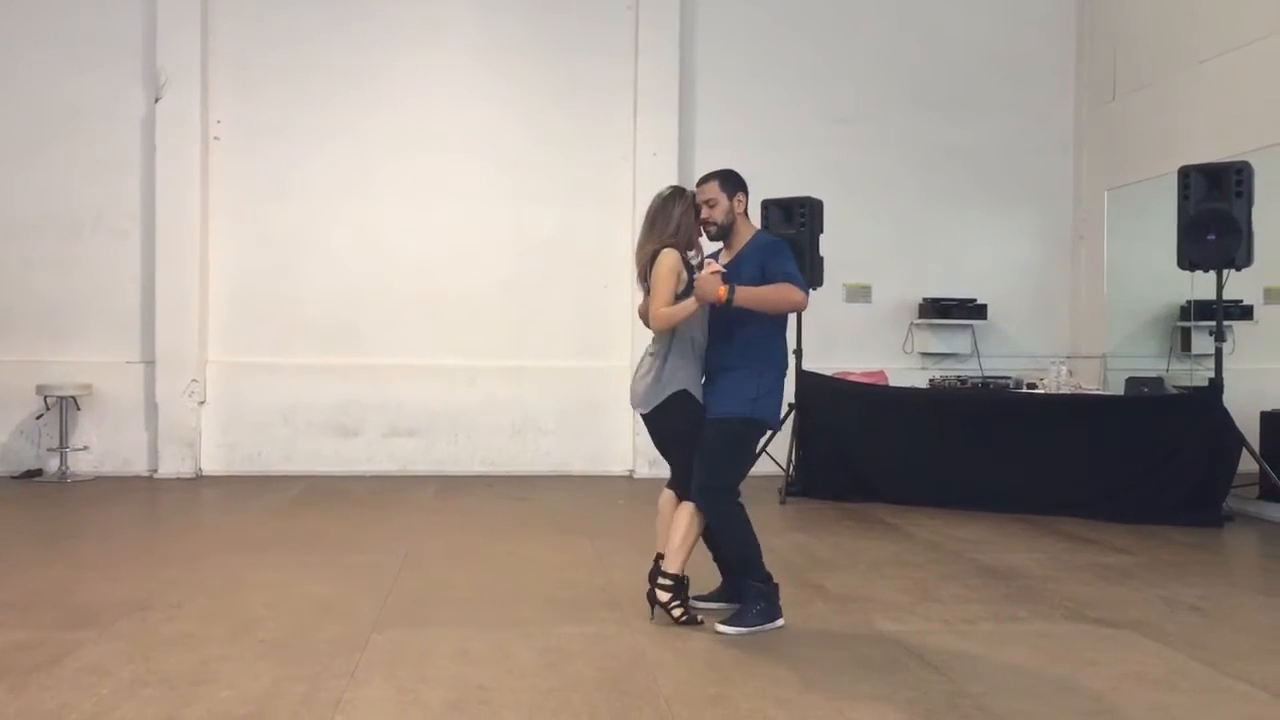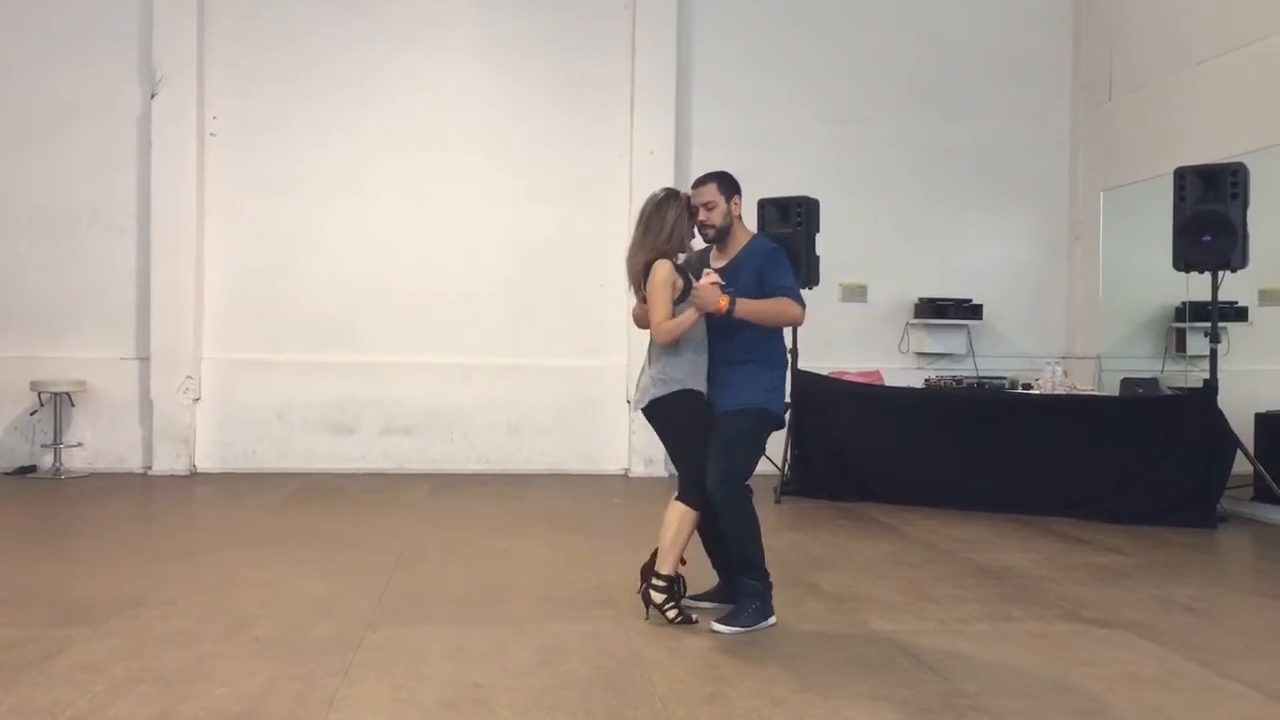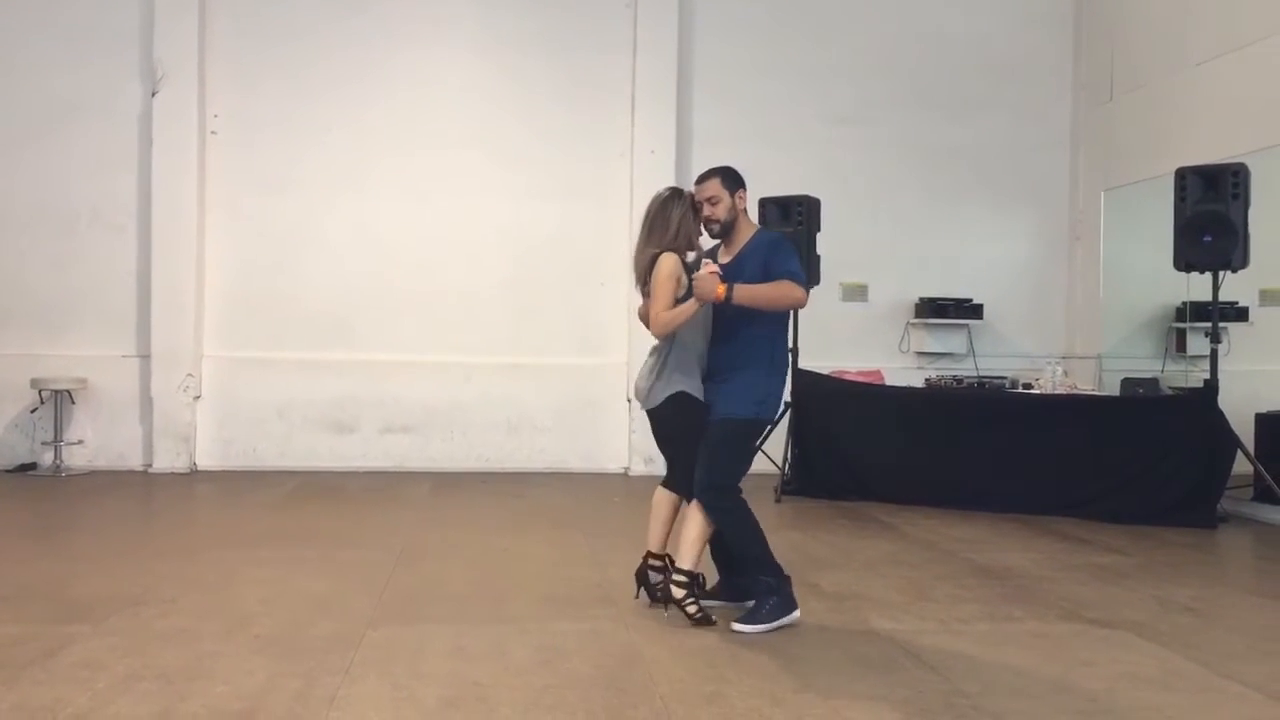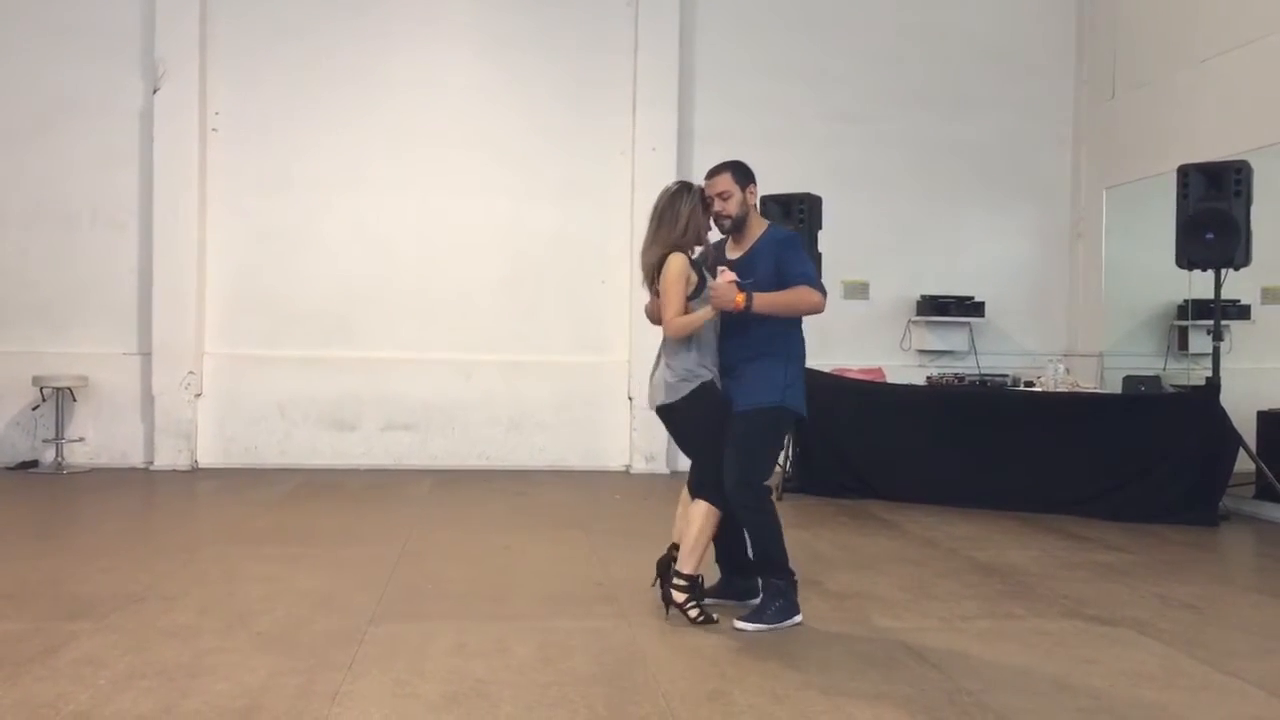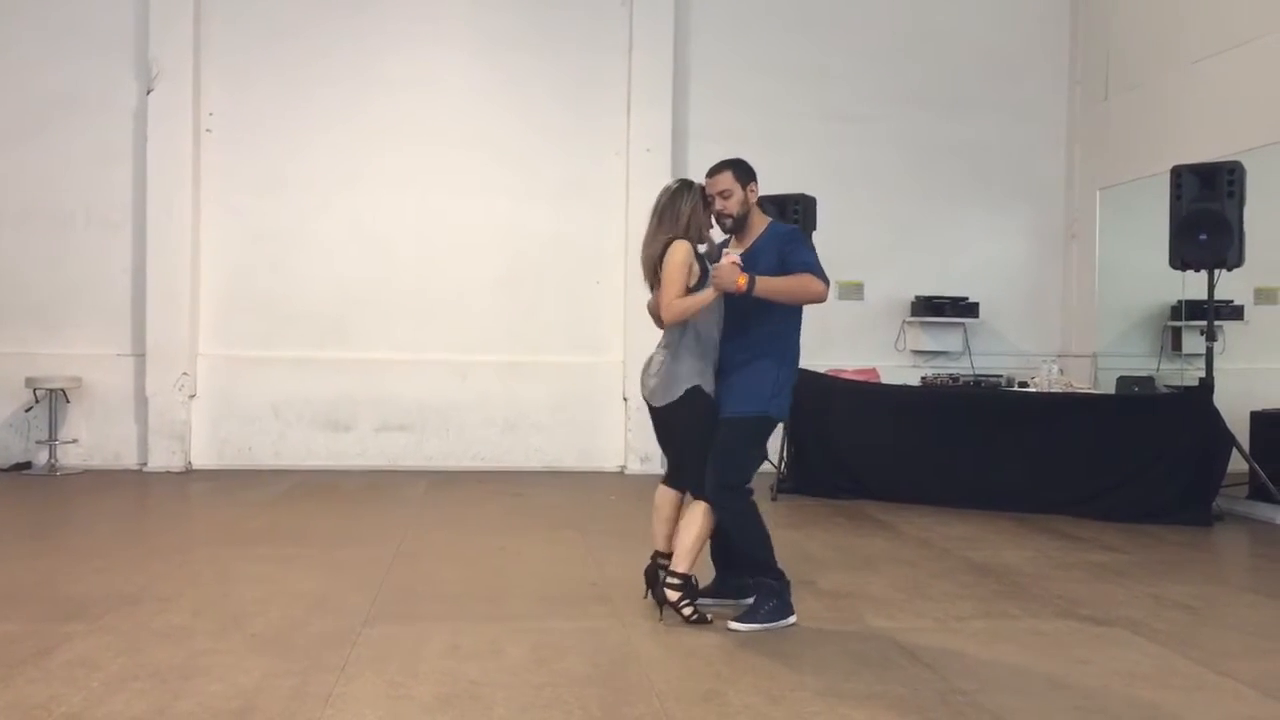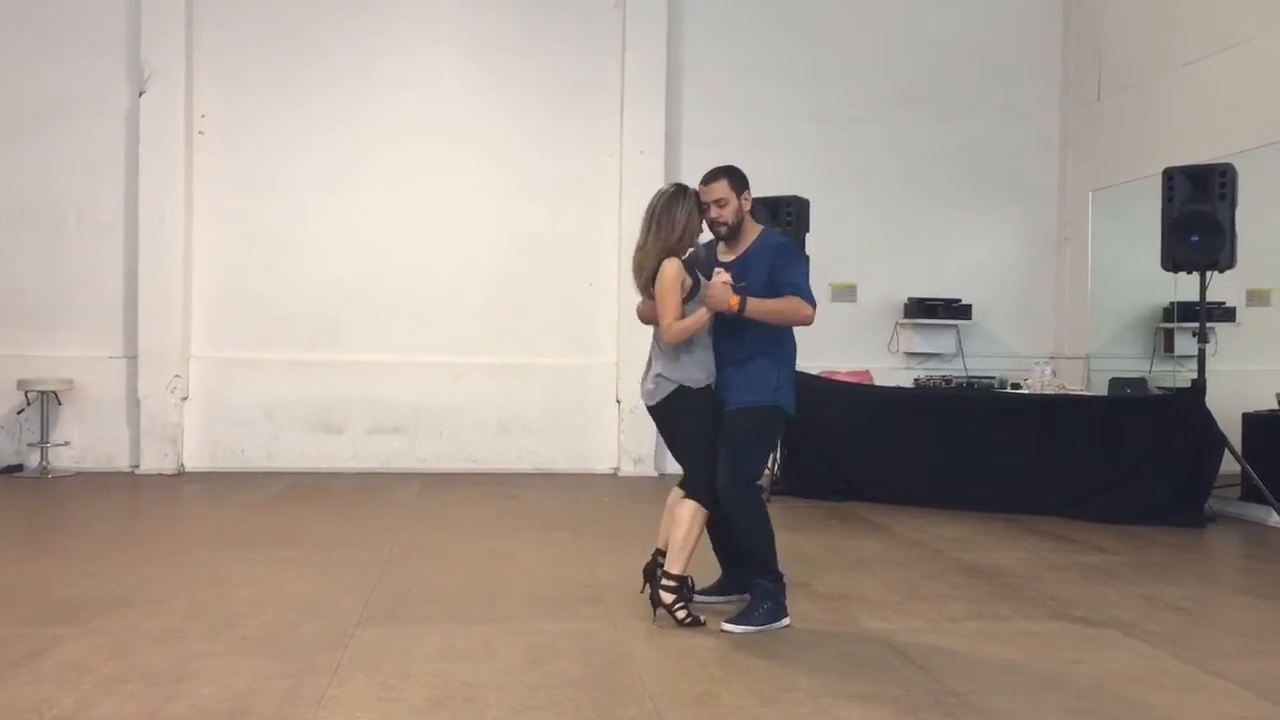
dt=0.3s
person 1, frame 1
left shoulder: (768, 249)
right shoulder: (710, 263)
left elbow: (796, 297)
left wrist: (725, 293)
left hip: (749, 394)
right hip: (716, 391)
left knee: (714, 490)
right knee: (701, 490)
left ankle: (764, 600)
right ankle: (736, 583)
person 1, frame 2
left shoulder: (766, 254)
right shoulder: (697, 263)
left elbow: (793, 311)
left wrist: (724, 302)
right wrist: (645, 313)
left hip: (752, 391)
right hip: (711, 391)
left knee: (726, 485)
right knee: (699, 487)
left ankle: (757, 596)
right ankle: (732, 581)
person 1, frame 3
left shoulder: (771, 247)
right shoulder: (707, 260)
left elbow: (796, 294)
left wrist: (724, 292)
left hip: (750, 389)
right hip: (714, 388)
left knee: (716, 486)
right knee: (707, 485)
left ankle: (776, 592)
right ankle: (736, 580)
person 1, frame 4
left shoulder: (782, 245)
right shoulder: (711, 254)
left elbow: (813, 298)
left wrist: (741, 299)
right wrist: (659, 308)
left hip: (766, 390)
right hip: (725, 386)
left knee: (745, 484)
left ankle: (781, 598)
right ankle: (737, 580)
person 1, frame 5
left shoulder: (785, 240)
right shoulder: (719, 251)
left elbow: (817, 288)
left wrist: (744, 282)
right wrist: (660, 305)
left hip: (759, 388)
right hip: (722, 383)
left knee: (727, 486)
right knee: (708, 481)
left ankle: (775, 596)
right ankle: (732, 579)
person 1, frame 6
left shoulder: (778, 250)
right shoulder: (705, 257)
left elbow: (803, 310)
left wrist: (736, 302)
right wrist: (650, 308)
left hip: (761, 389)
right hip: (717, 388)
left knee: (737, 484)
right knee: (709, 483)
left ankle: (769, 598)
right ankle: (736, 575)
person 2, frame 1
left shoulder: (675, 260)
right shoulder: (670, 257)
right elbow: (658, 318)
left wrist: (700, 290)
right wrist: (701, 297)
left hip: (663, 386)
right hip: (671, 388)
left knee: (682, 477)
right knee: (699, 483)
left ankle: (664, 568)
right ankle: (668, 583)
person 2, frame 2
left shoulder: (671, 267)
right shoulder: (663, 267)
left elbow: (645, 318)
right elbow: (661, 332)
right wrist: (701, 306)
left hip: (674, 388)
right hip: (675, 390)
left knee: (692, 479)
right knee: (698, 485)
left ankle: (660, 564)
right ankle: (662, 584)
person 2, frame 3
left shoulder: (677, 263)
right shoulder: (669, 261)
right elbow: (658, 323)
right wrist: (700, 298)
left hip: (671, 387)
right hip: (674, 389)
left knee: (681, 475)
left ankle: (654, 566)
person 2, frame 4
left shoulder: (686, 261)
right shoulder: (678, 260)
right elbow: (673, 326)
right wrist: (718, 305)
left hip: (679, 384)
right hip: (691, 385)
left knee: (706, 472)
right knee: (718, 483)
left ankle: (674, 560)
right ankle: (683, 583)
person 2, frame 5
left shoulder: (686, 253)
right shoulder: (681, 249)
right elbow: (670, 311)
left wrist: (719, 284)
right wrist: (718, 289)
left hip: (665, 382)
right hip: (684, 385)
left knee: (679, 474)
right knee: (708, 486)
left ankle: (661, 566)
right ankle: (676, 583)
person 2, frame 6
left shoulder: (674, 263)
right shoulder: (673, 265)
right elbow: (671, 331)
left wrist: (712, 297)
right wrist: (713, 306)
left hip: (671, 386)
right hip: (685, 387)
left knee: (694, 476)
right knee: (704, 484)
left ankle: (661, 563)
right ankle: (671, 585)
